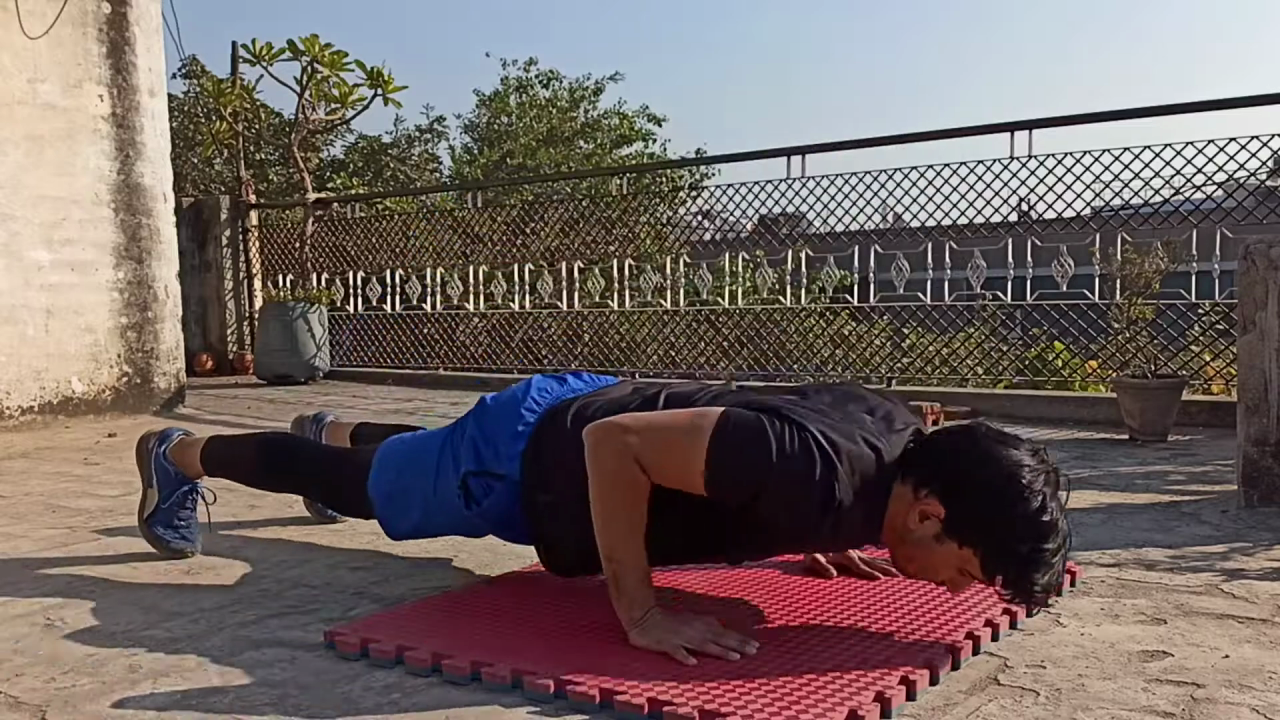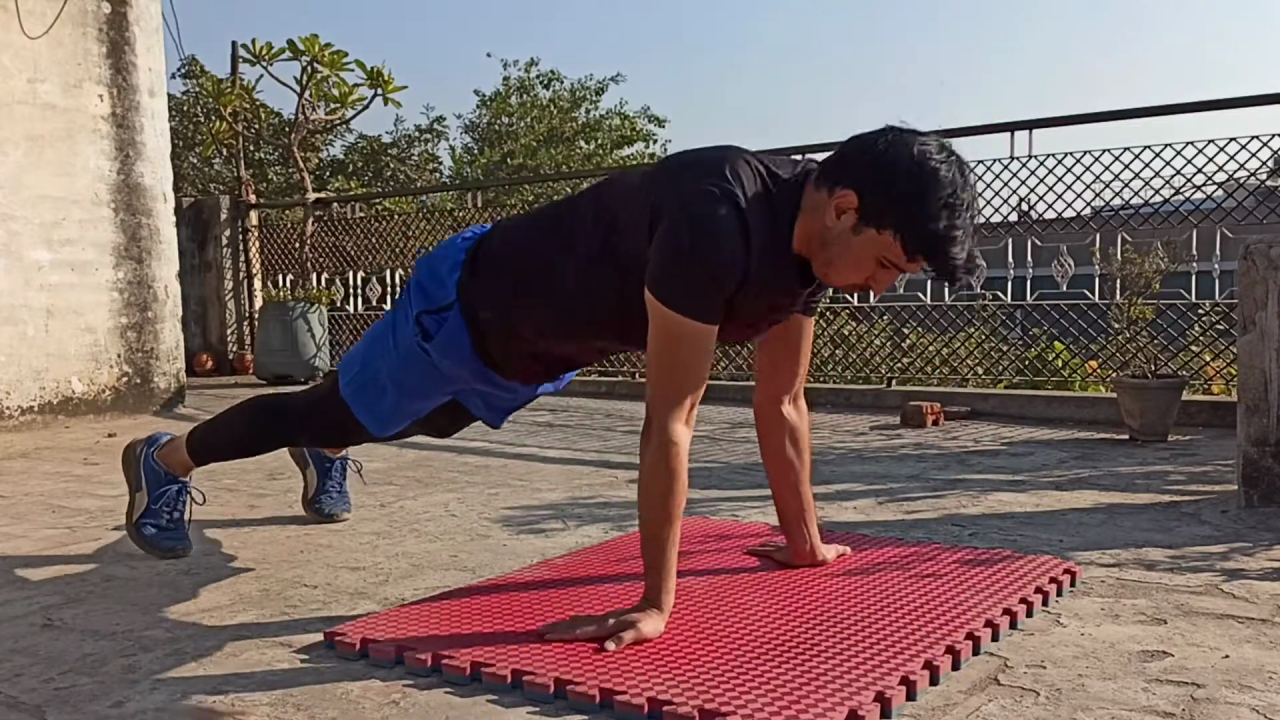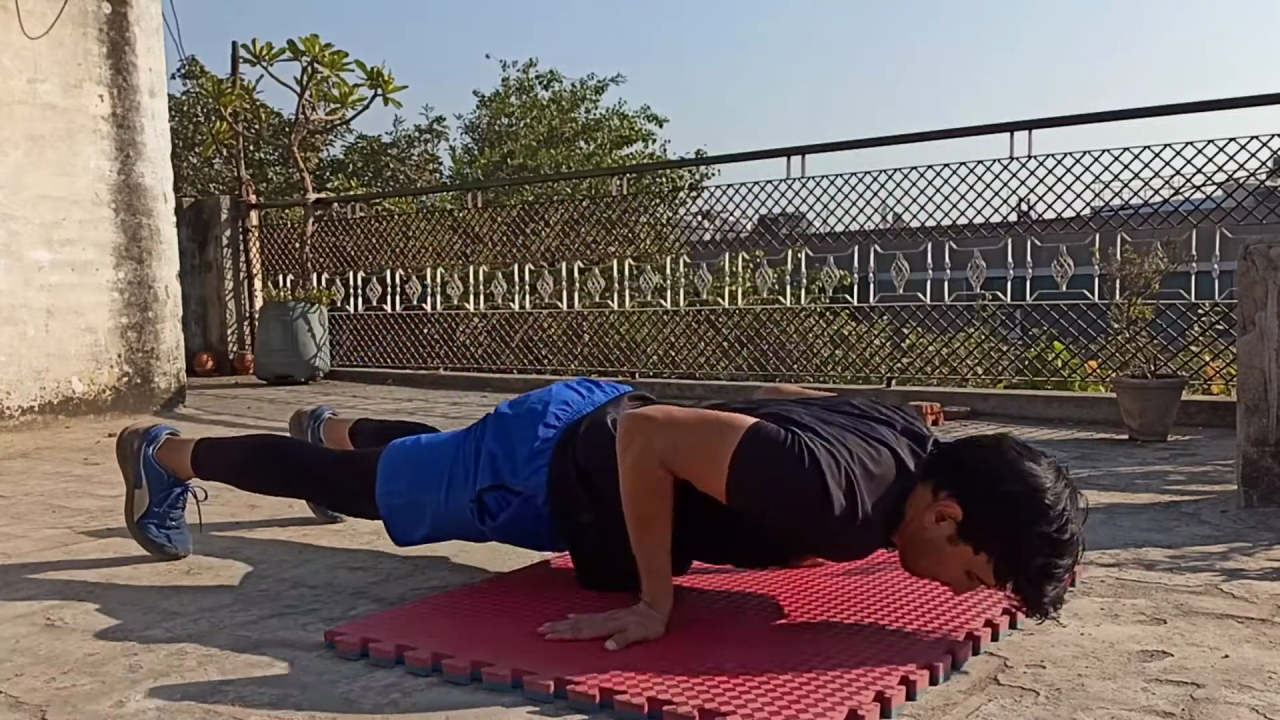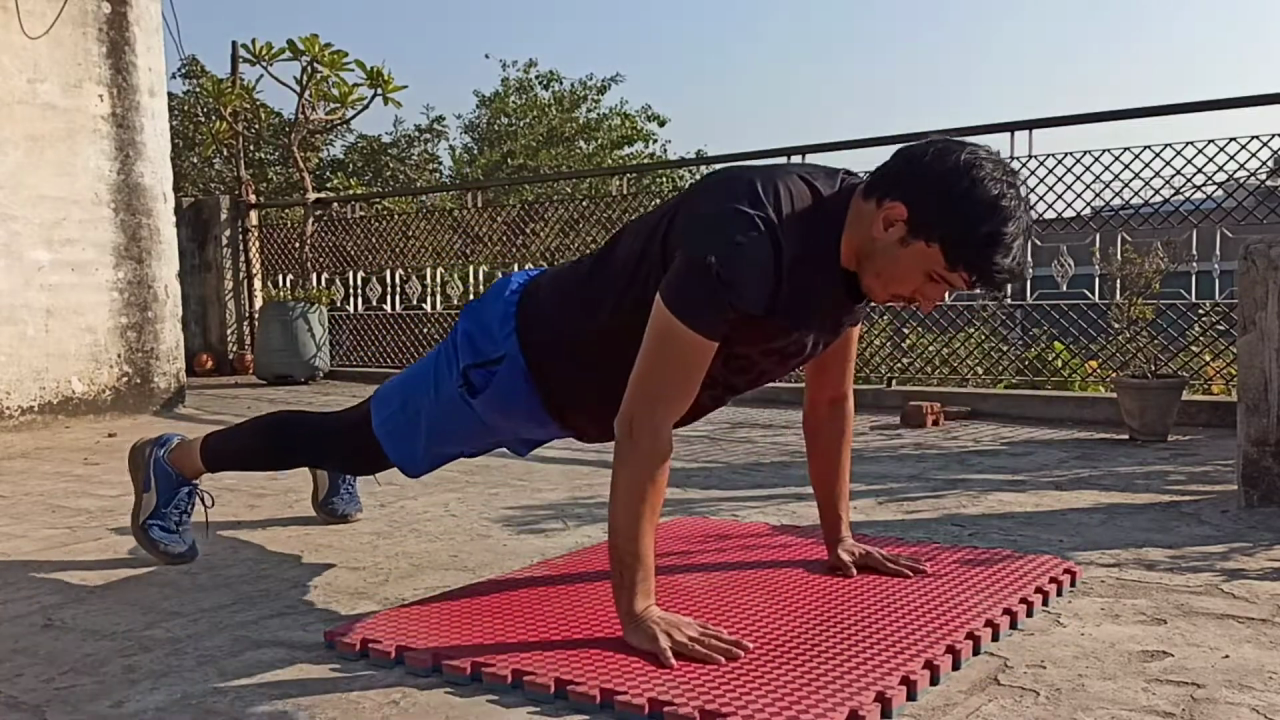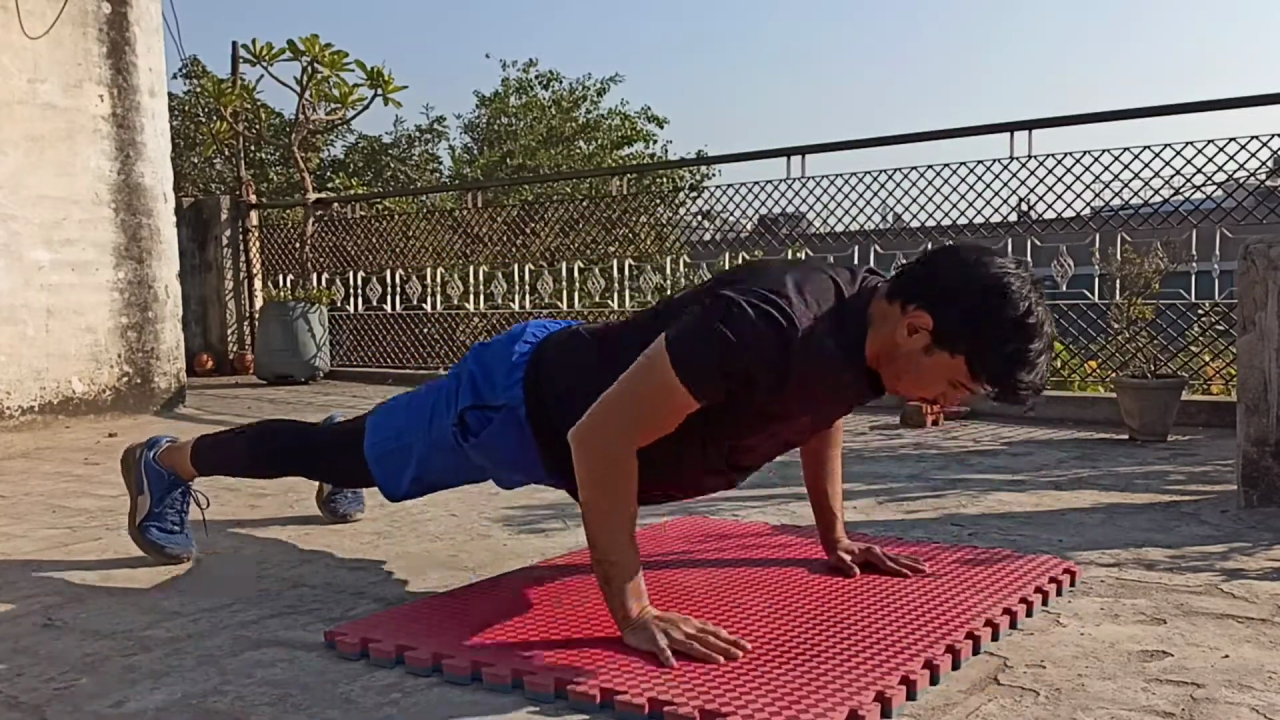
dt=1s
person 1, frame 1
left shoulder: (890, 439)
right shoulder: (815, 467)
right elbow: (614, 447)
left wrist: (818, 541)
right wrist: (640, 615)
left hip: (586, 408)
right hip: (532, 461)
left knee: (400, 462)
right knee: (355, 487)
left ankle: (331, 431)
right ankle: (181, 455)
person 1, frame 2
left shoulder: (811, 250)
right shoulder: (718, 215)
left elbow: (782, 402)
right elbow: (670, 417)
left wrist: (804, 540)
right wrist: (655, 601)
left hip: (545, 343)
right hip: (465, 307)
left knee: (432, 420)
right knee: (332, 410)
left ankle: (328, 457)
right ankle: (164, 460)
person 1, frame 3
left shoulder: (904, 444)
right shoulder: (833, 492)
left elbow: (780, 394)
right elbow: (648, 434)
left wrist: (806, 551)
right wrist: (652, 598)
left hip: (588, 422)
right hip: (548, 473)
left knee: (434, 451)
right knee: (359, 486)
left ankle: (333, 427)
right ankle: (166, 451)
person 1, frame 4
left shoulder: (852, 251)
right shoulder: (744, 234)
left elbow: (830, 396)
right elbow: (645, 427)
left wrist: (837, 539)
right wrist: (634, 608)
left hip: (571, 379)
right hip: (518, 352)
right knee: (361, 442)
left ankle: (334, 473)
right ankle: (174, 460)
person 1, frame 5
left shoulder: (866, 331)
right shoulder: (769, 324)
left elbow: (820, 415)
right elbow: (599, 437)
left wrist: (836, 539)
right wrist: (629, 606)
left hip: (573, 374)
right hip: (525, 401)
right knee: (344, 453)
left ankle: (347, 419)
right ankle: (168, 461)
